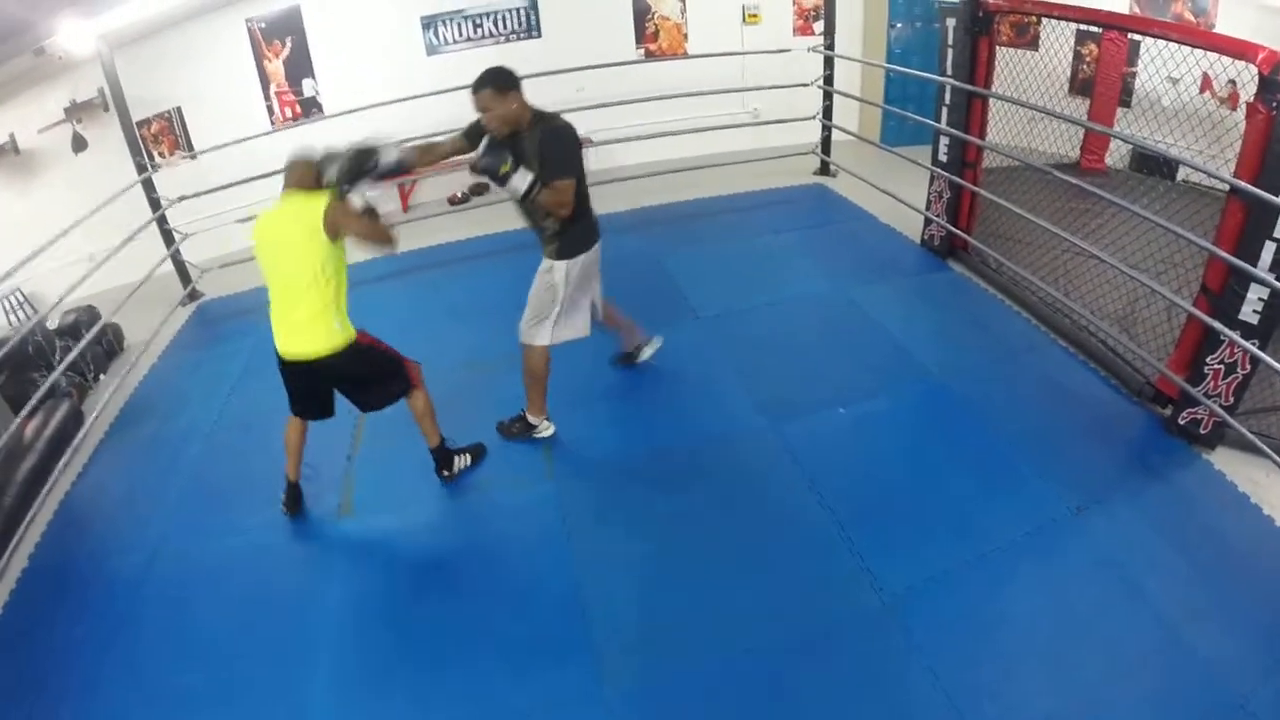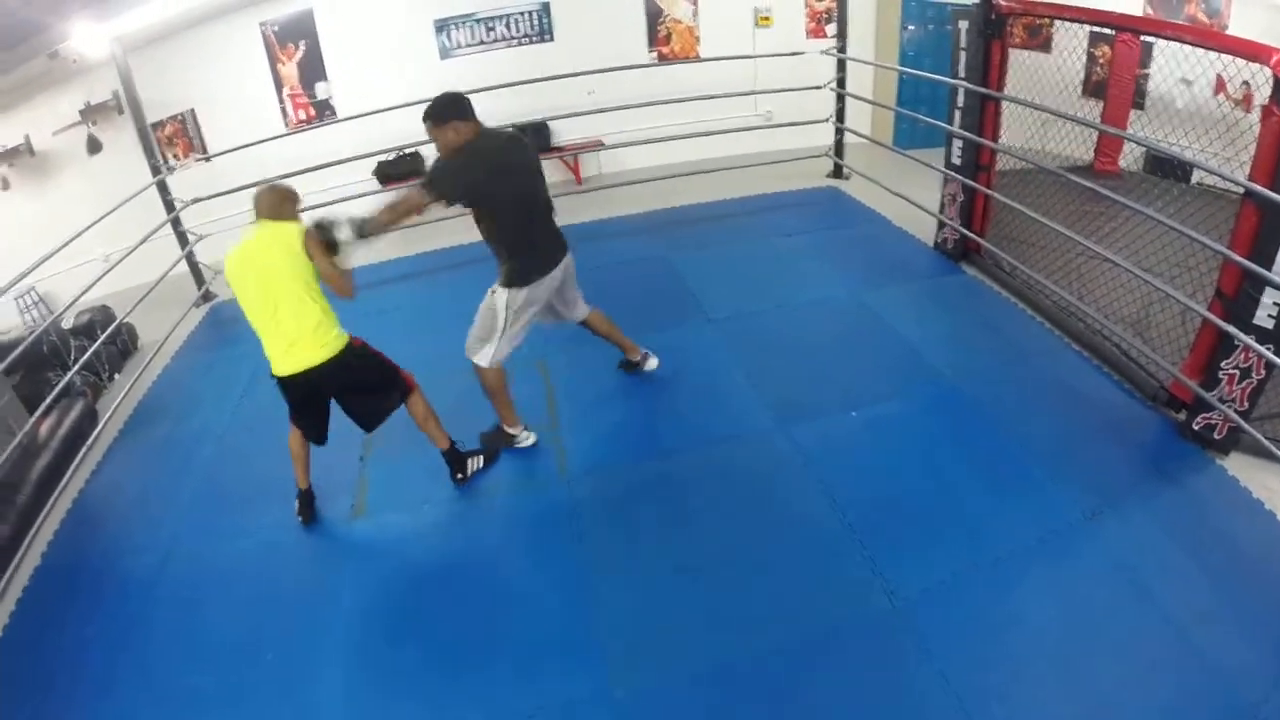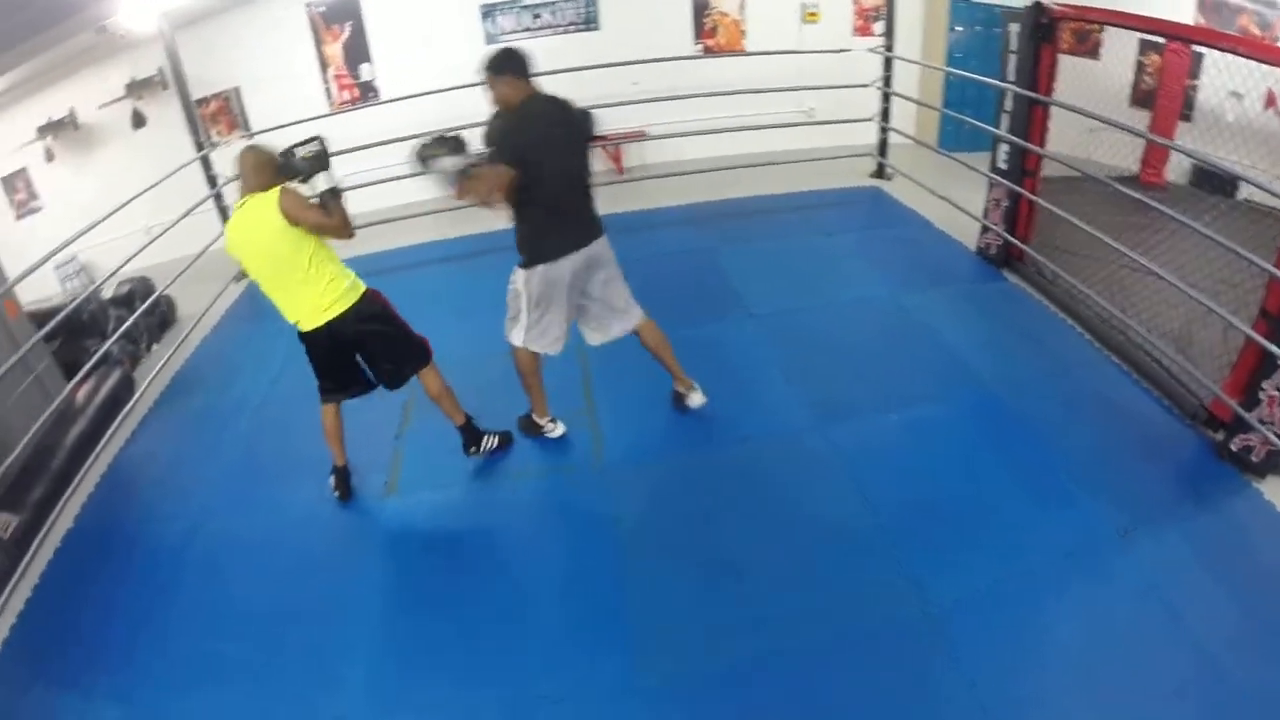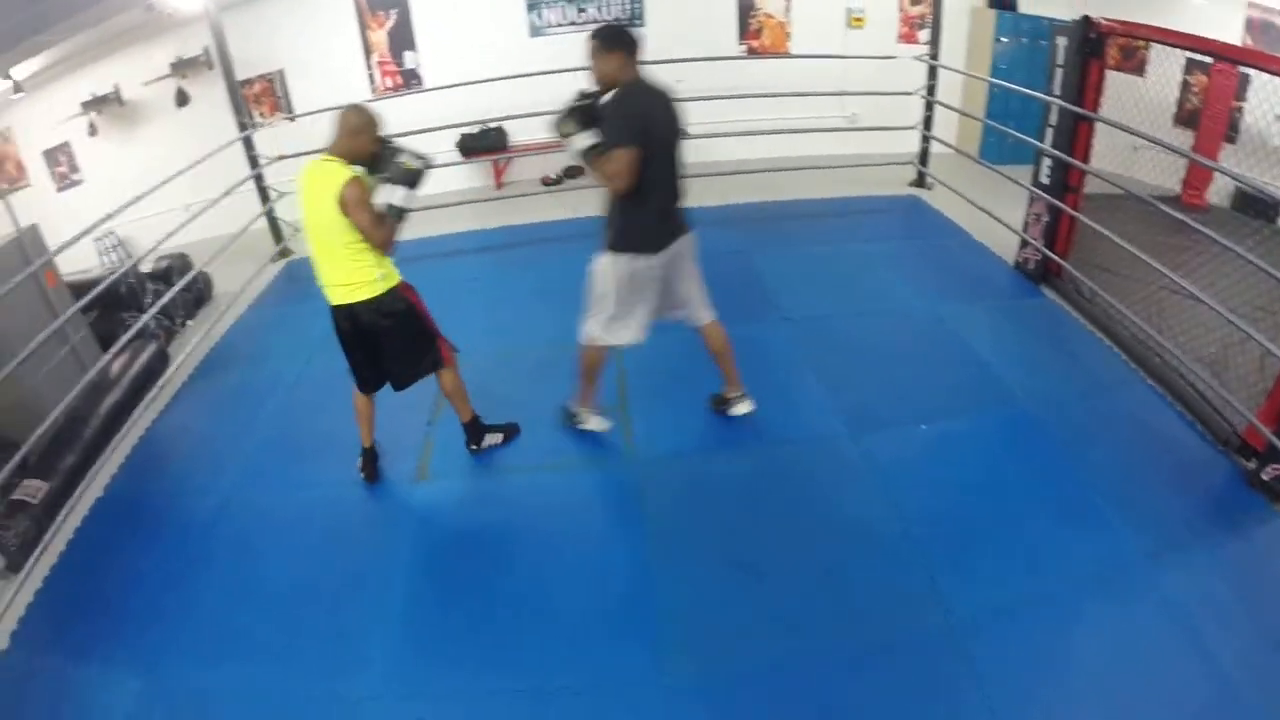
dt=0.3s
person 1, frame 1
left shoulder: (555, 135)
right shoulder: (494, 129)
left elbow: (561, 205)
right elbow: (440, 151)
left wrist: (513, 175)
right wrist: (389, 158)
left hip: (571, 246)
right hip: (573, 241)
left knee: (535, 333)
right knee: (584, 301)
left ankle: (537, 419)
right ankle: (638, 341)
person 1, frame 2
left shoulder: (466, 162)
right shoulder: (515, 144)
left elbow: (407, 206)
left wrist: (356, 227)
left hip: (523, 274)
right hip: (557, 256)
left knee: (483, 354)
right knee: (579, 311)
left ankle: (514, 430)
right ankle: (638, 355)
person 1, frame 3
left shoulder: (514, 127)
right shoulder: (570, 114)
left elbow: (489, 192)
left wrist: (465, 173)
left hip: (544, 255)
right hip: (589, 241)
left knee: (522, 339)
right knee: (630, 318)
left ankle: (542, 420)
right ankle: (686, 389)
person 1, frame 4
left shoulder: (622, 105)
right shoulder: (659, 99)
left elbow: (619, 178)
left wrist: (582, 138)
right wrist: (599, 123)
left hip: (633, 245)
right hip: (674, 233)
left knee: (598, 329)
right knee: (702, 314)
left ankle: (587, 410)
right ankle: (736, 394)
person 2, frame 1
left shoulder: (260, 228)
right shoulder: (326, 208)
right elbow: (384, 238)
right wrist: (358, 201)
left hip: (289, 354)
right hip: (335, 346)
left knee: (299, 413)
right knee: (411, 381)
left ankle: (292, 491)
right ankle: (445, 460)
person 2, frame 2
left shoulder: (231, 261)
right shoulder: (298, 235)
right elbow: (345, 289)
right wrist: (329, 254)
left hip: (286, 369)
right hip: (331, 352)
left knee: (298, 424)
right knee: (408, 389)
left ankle: (305, 499)
right ankle: (456, 462)
person 2, frame 3
left shoulder: (232, 235)
right shoulder: (282, 199)
right elbow: (342, 229)
right wrist: (327, 188)
left hip: (312, 328)
right hip: (351, 305)
left knee: (330, 397)
right knee: (421, 361)
left ankle: (341, 476)
right ankle: (472, 436)
person 2, frame 4
left shoulder: (310, 174)
right shoulder: (349, 184)
right elbow: (383, 242)
left wrist: (378, 188)
right wrist: (398, 195)
left hip: (342, 304)
right hip: (381, 295)
left knee: (364, 382)
right knee: (443, 359)
left ankle: (368, 456)
right ankle: (475, 433)
